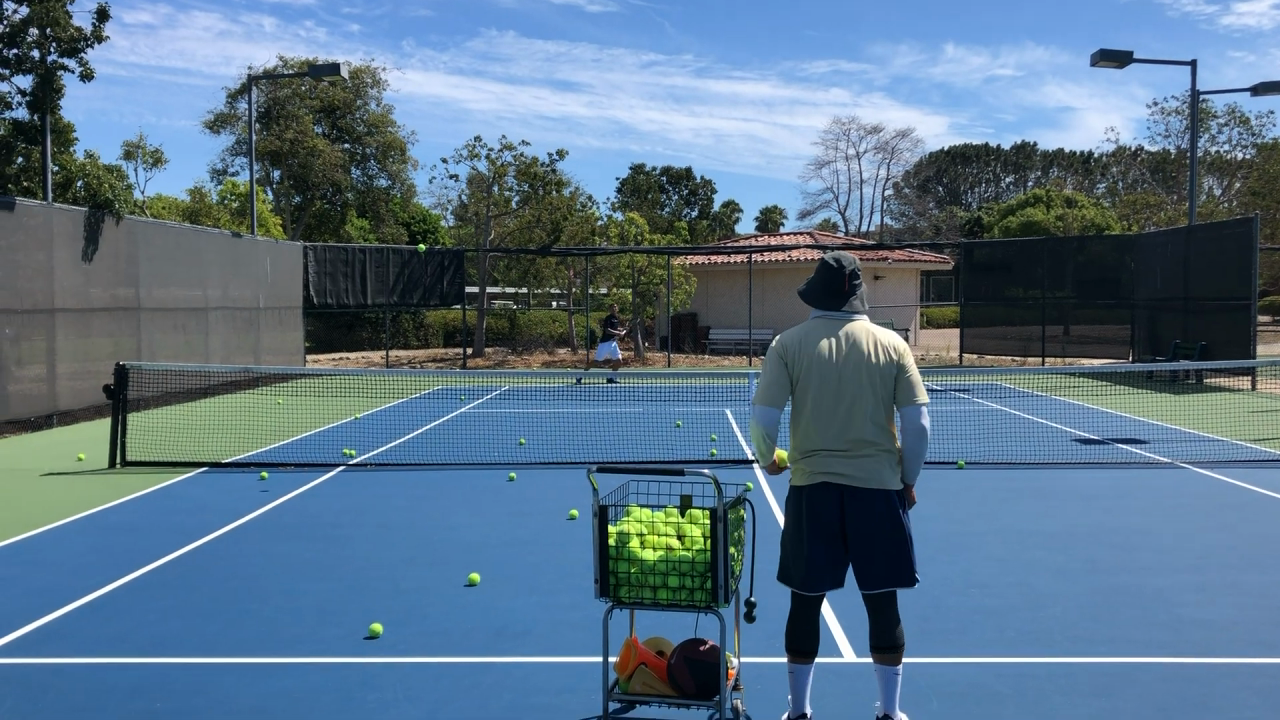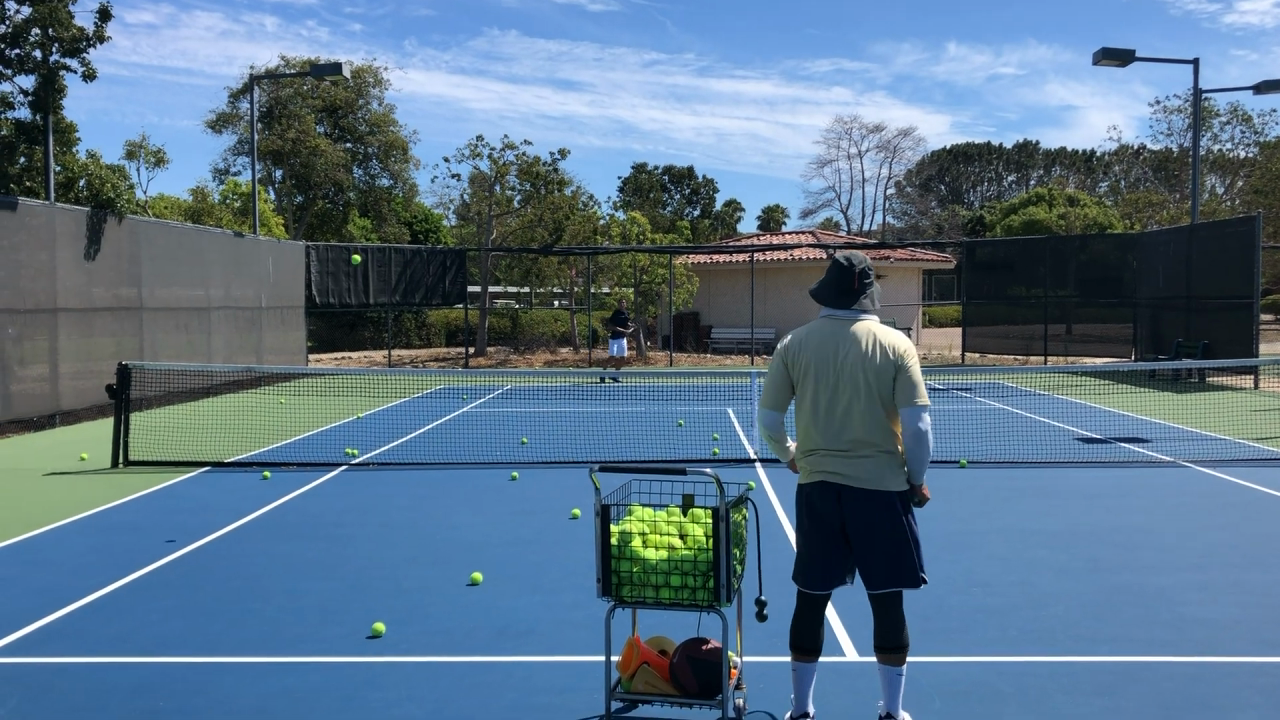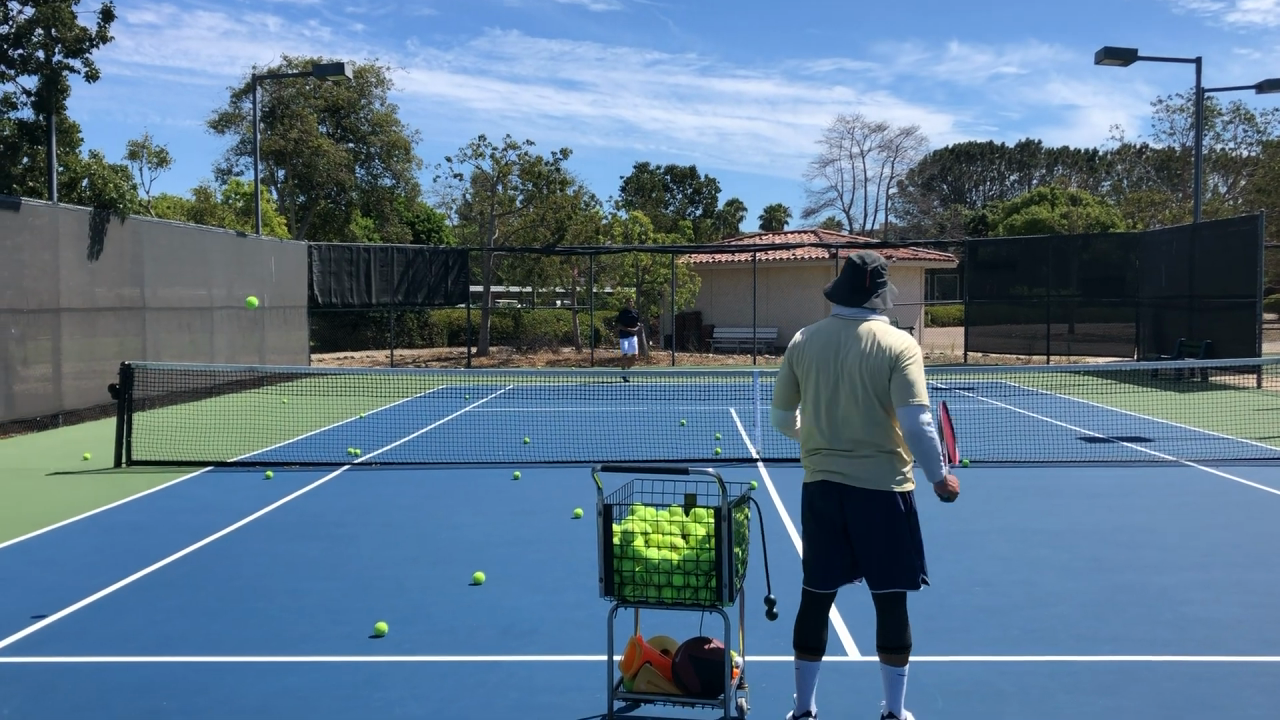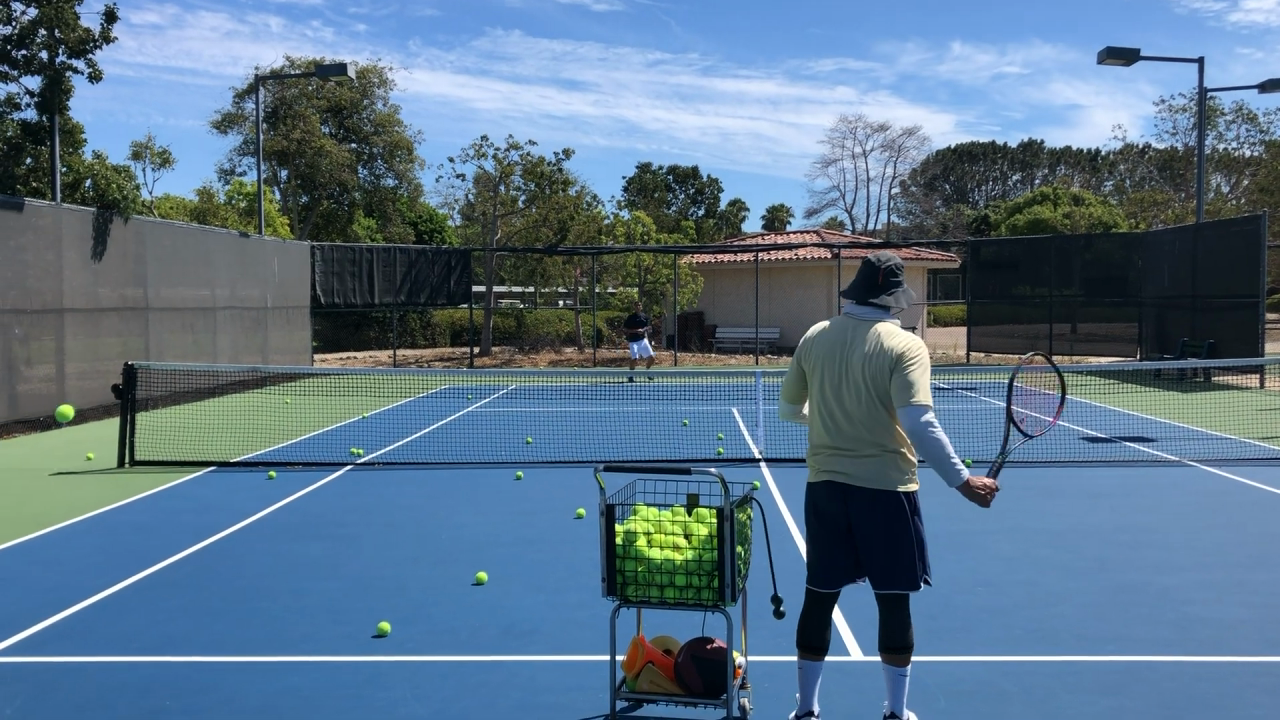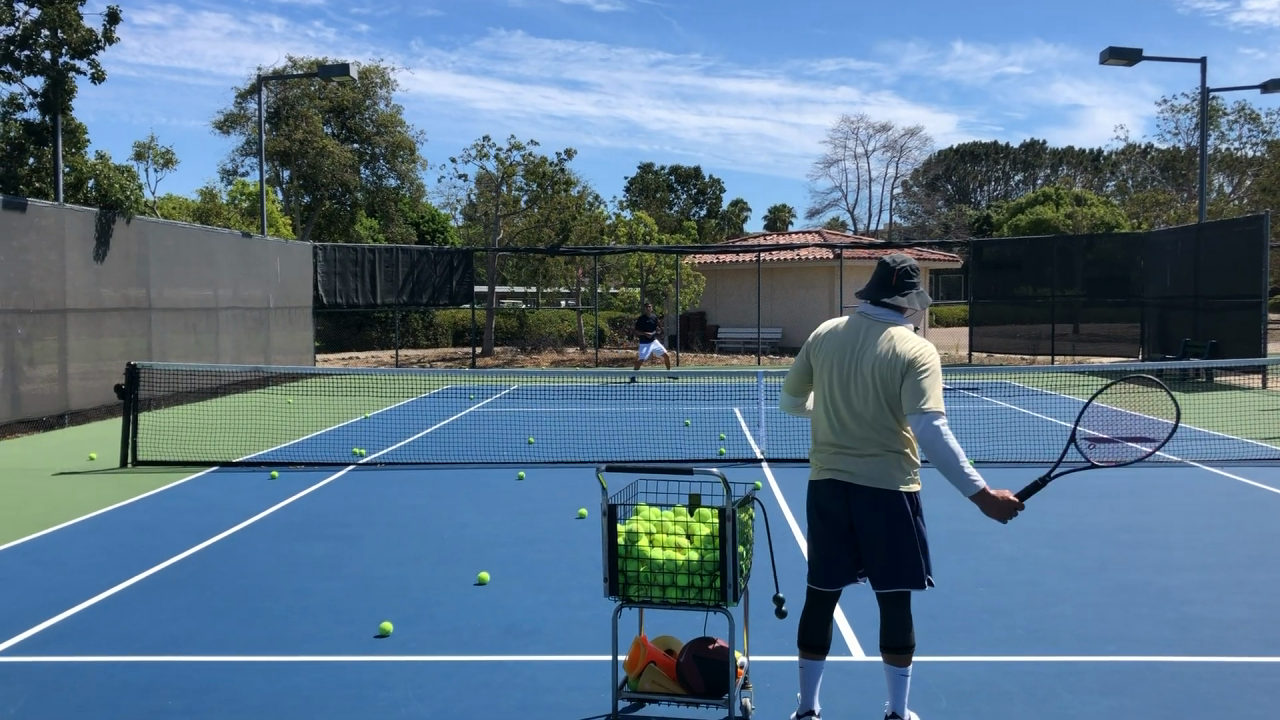
dt=0.1s
person 1, frame 1
left shoulder: (788, 344)
right shoulder: (891, 344)
left elbow: (763, 420)
right elbow: (918, 424)
left wrist: (769, 458)
right wrist: (908, 480)
left hip: (812, 489)
right hip: (877, 488)
left knee: (805, 601)
right knee: (882, 602)
person 1, frame 2
left shoulder: (795, 343)
right shoulder: (895, 343)
left elbow: (768, 419)
right elbow: (918, 426)
left wrist: (791, 451)
right wrist: (916, 479)
left hip: (818, 488)
right hip: (881, 489)
left knee: (811, 600)
right knee: (887, 602)
person 1, frame 3
left shoulder: (803, 339)
right shoulder: (897, 344)
left elbow: (780, 417)
right elbow: (917, 425)
right wrist: (940, 479)
left hip: (822, 487)
right hip: (881, 491)
left knee: (816, 598)
right knee: (890, 602)
person 1, frame 4
left shoulder: (814, 336)
right shoulder: (904, 345)
left elbow: (789, 409)
right elbow: (921, 425)
right wrist: (963, 480)
left hip: (824, 486)
right hip: (884, 489)
left knee: (819, 596)
right knee: (893, 601)
person 1, frame 5
left shoulder: (824, 333)
right shoulder: (916, 352)
left elbow: (790, 400)
right elbow: (932, 433)
right wrist: (981, 493)
left hip: (827, 484)
right hip: (887, 490)
left knee: (820, 595)
right knee: (894, 602)
